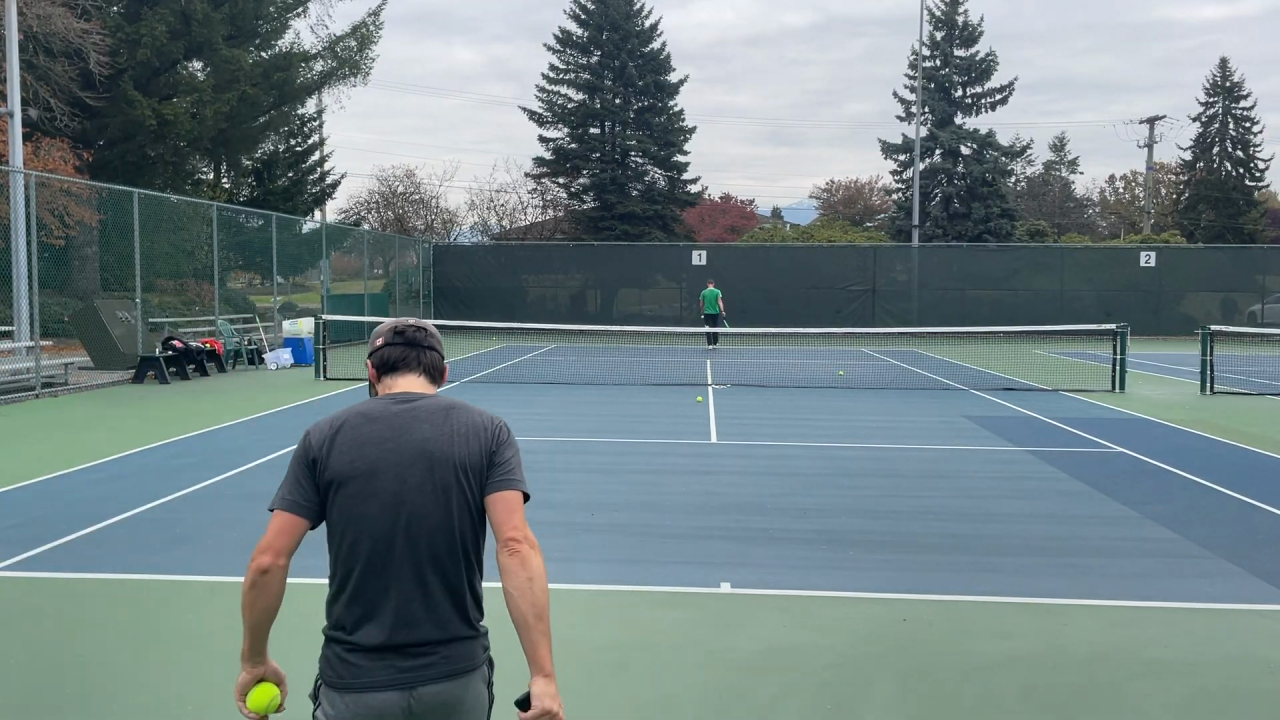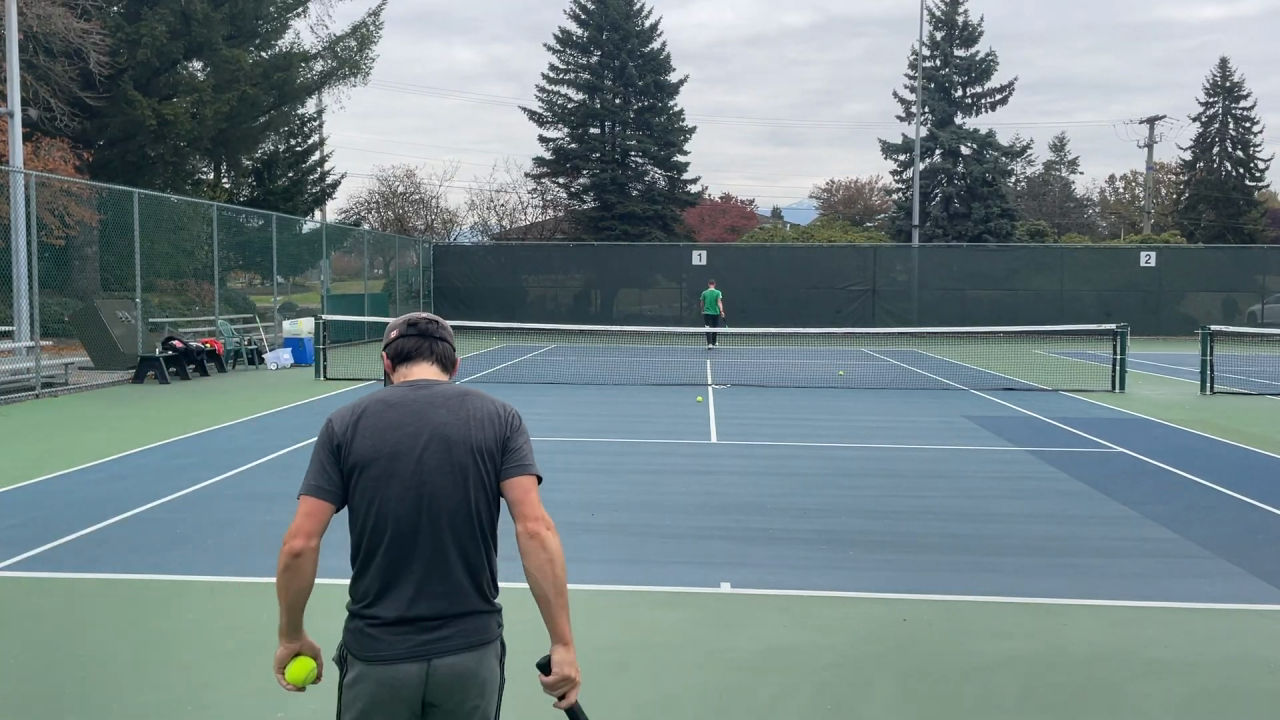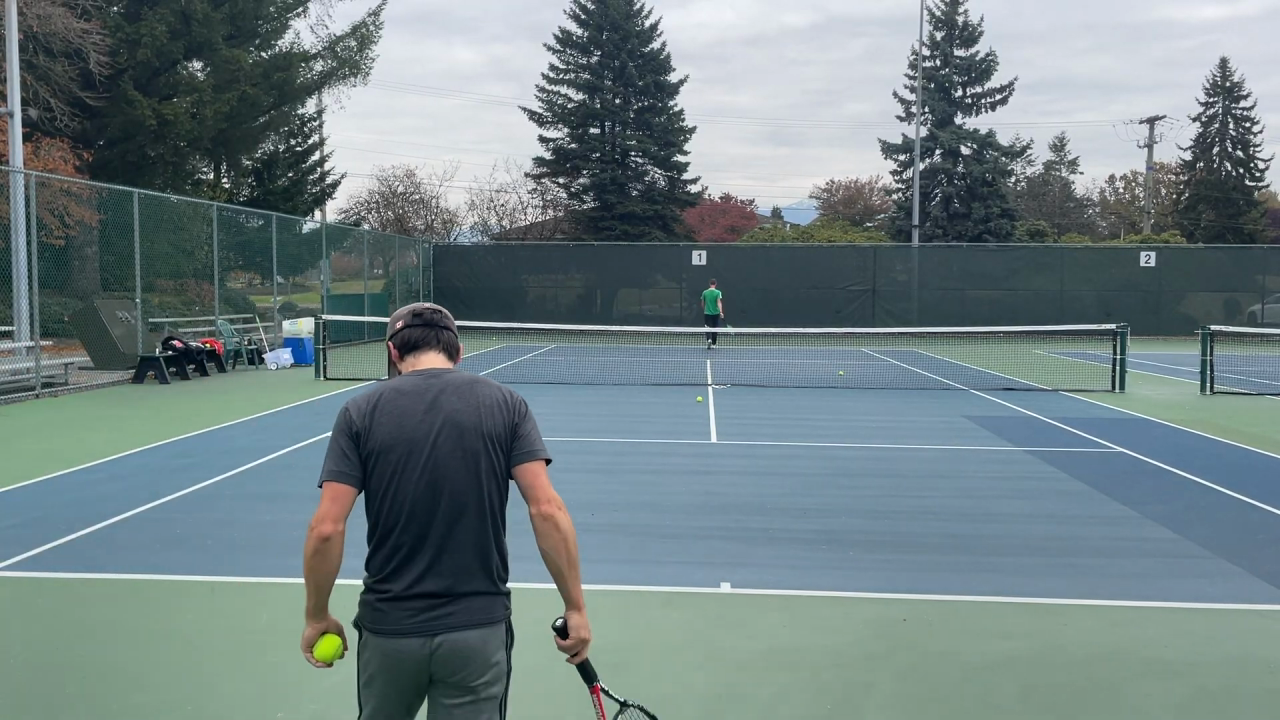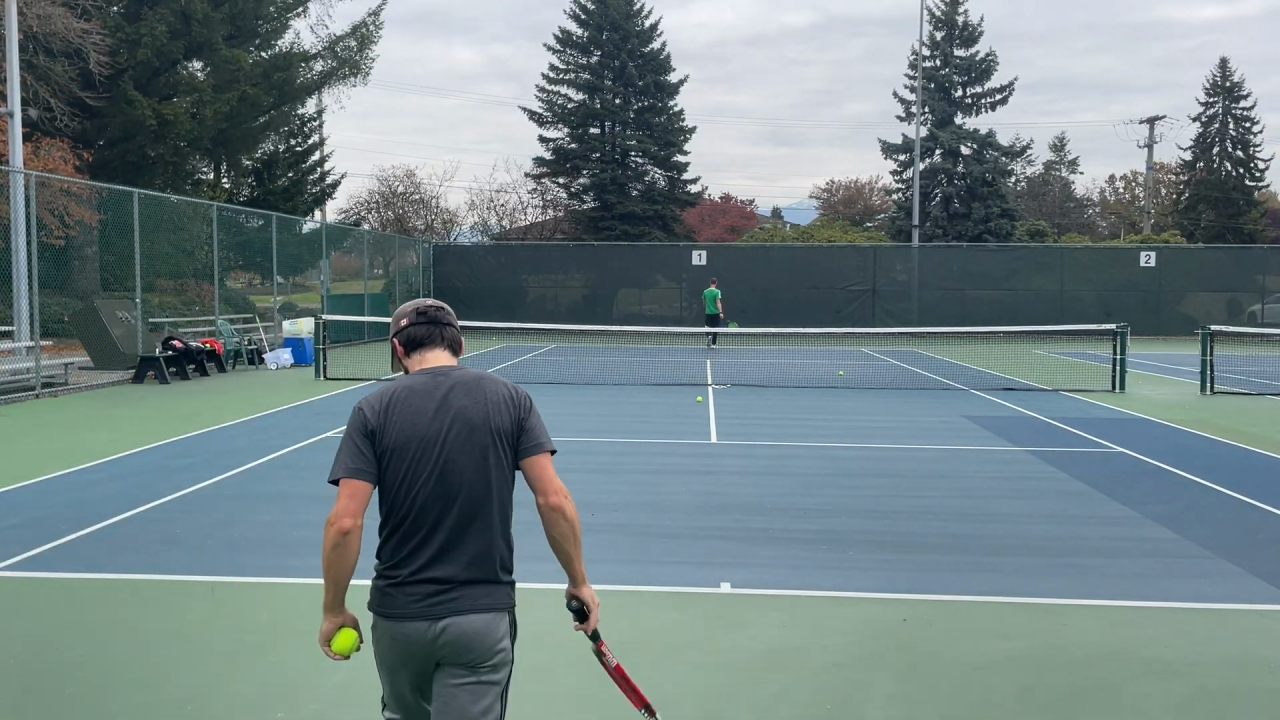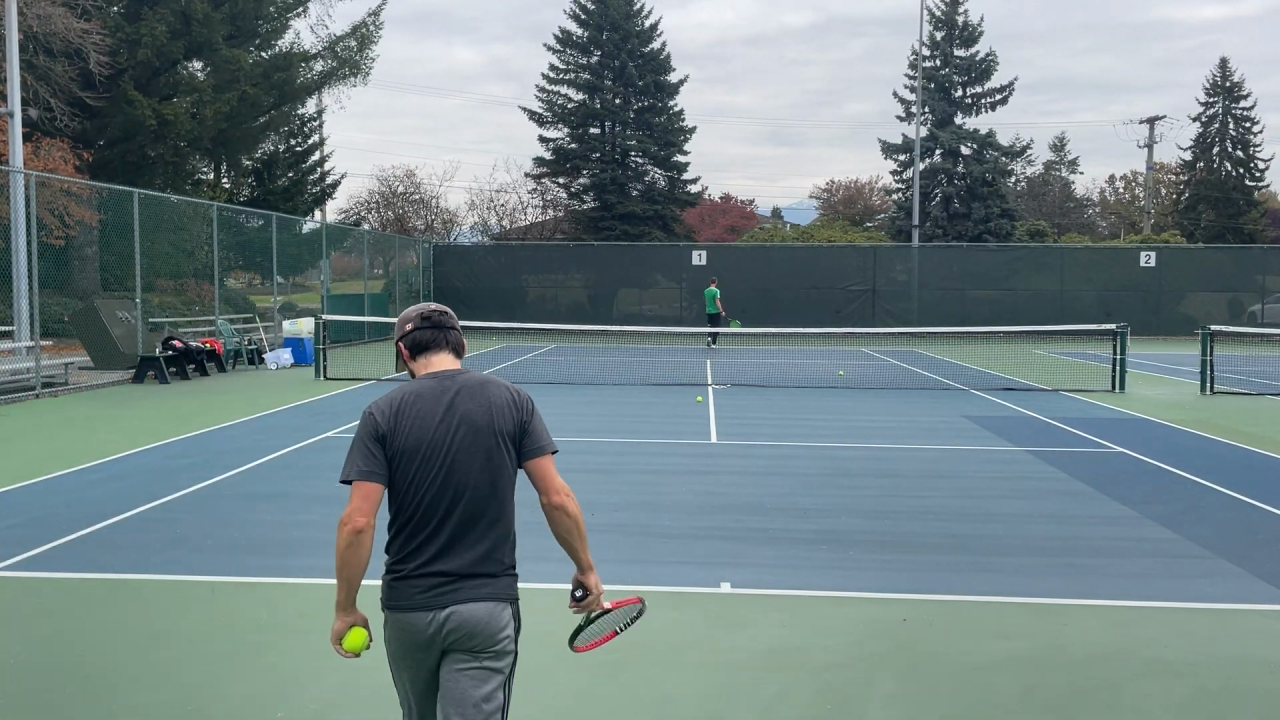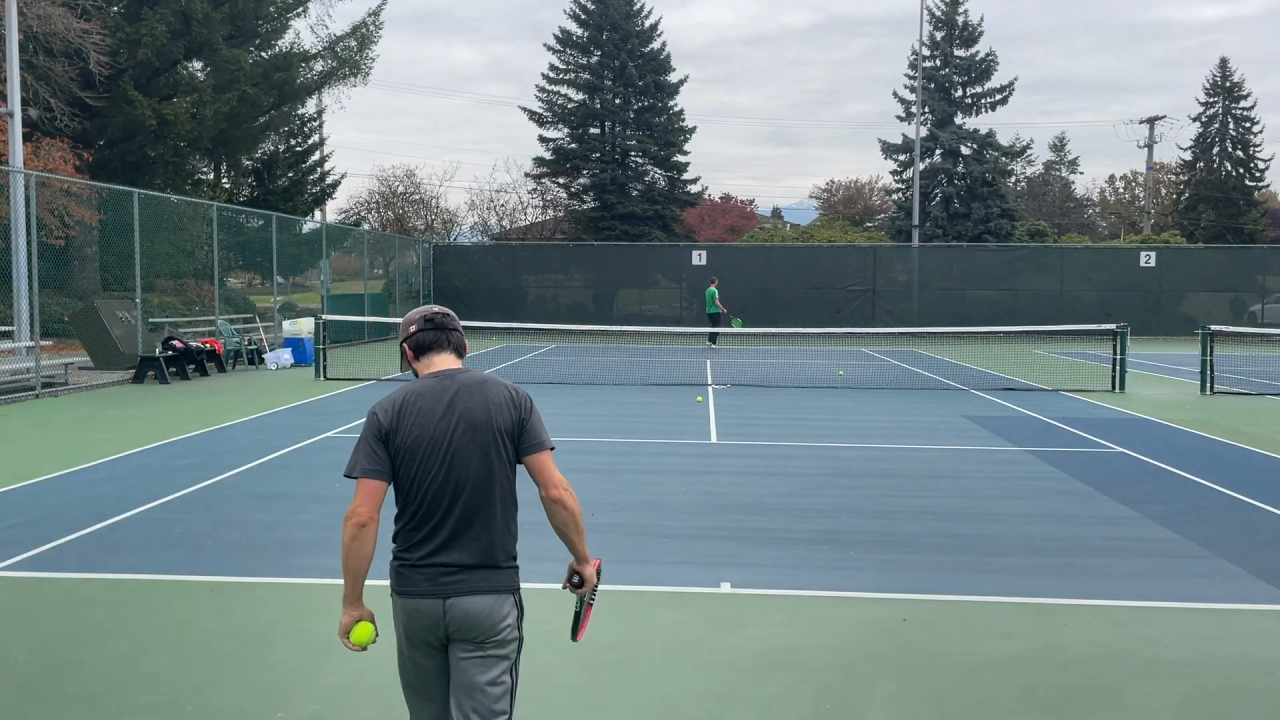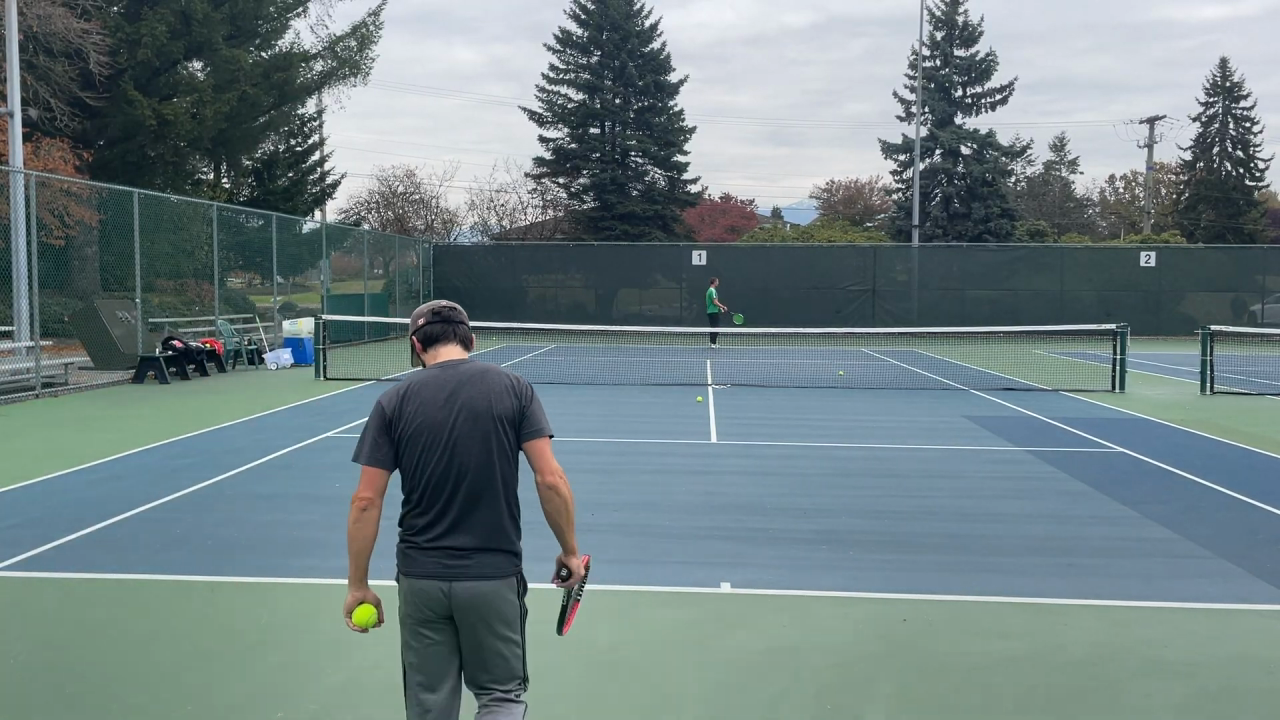
dt=0.1s
person 1, frame 1
left shoulder: (325, 436)
right shoulder: (486, 431)
left elbow: (267, 563)
right elbow: (516, 548)
left wrist: (254, 659)
right wrist: (543, 675)
left hip: (352, 687)
right hip: (457, 679)
person 1, frame 2
left shoulder: (346, 423)
right shoulder: (497, 417)
left elbow: (299, 545)
right elbow: (534, 529)
left wrist: (290, 634)
right wrist: (561, 640)
left hip: (375, 651)
right hip: (470, 650)
person 1, frame 3
left shoulder: (361, 411)
right shoulder: (505, 404)
left elbow: (326, 530)
right elbow: (547, 510)
left wrist: (316, 615)
right wrist: (575, 606)
left hip: (388, 628)
right hip: (479, 626)
person 1, frame 4
left shoulder: (374, 409)
right shoulder: (510, 398)
left elbow: (345, 524)
right elbow: (554, 500)
left wrist: (334, 609)
right wrist: (579, 580)
left hip: (399, 614)
right hip: (483, 614)
person 1, frame 5
left shoulder: (383, 413)
right shoulder: (513, 401)
left elbow: (357, 523)
right elbow: (558, 499)
left wrist: (345, 609)
right wrist: (586, 568)
left hip: (407, 607)
right hip: (488, 606)
person 1, frame 6
left shoulder: (389, 411)
right shoulder: (512, 398)
left elbow: (362, 517)
right elbow: (556, 492)
left wrist: (352, 601)
right wrist: (580, 556)
left hip: (415, 593)
right hip: (490, 595)
person 1, frame 7
left shoulder: (394, 400)
right shoulder: (514, 388)
left elbow: (366, 501)
right elbow: (551, 480)
left wrist: (357, 583)
right wrist: (570, 550)
left hip: (421, 578)
right hip: (494, 576)
